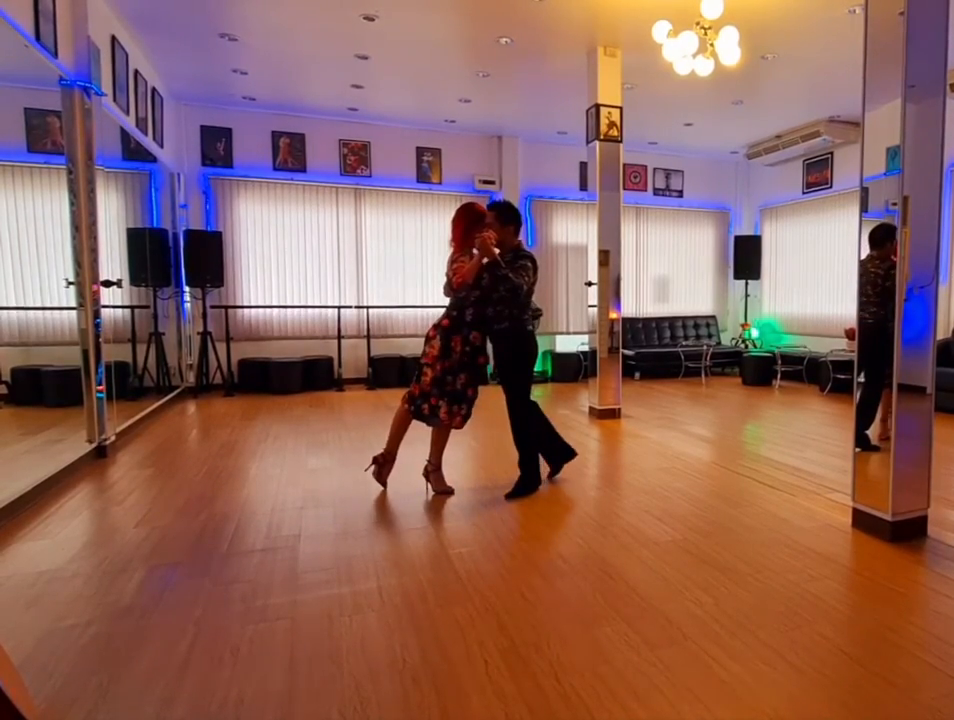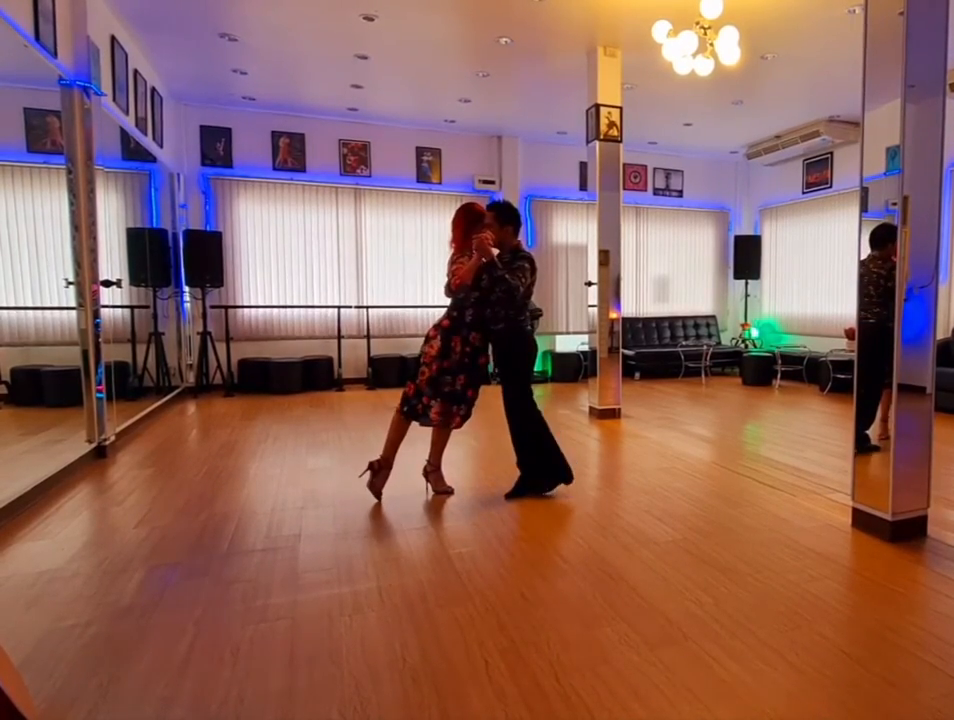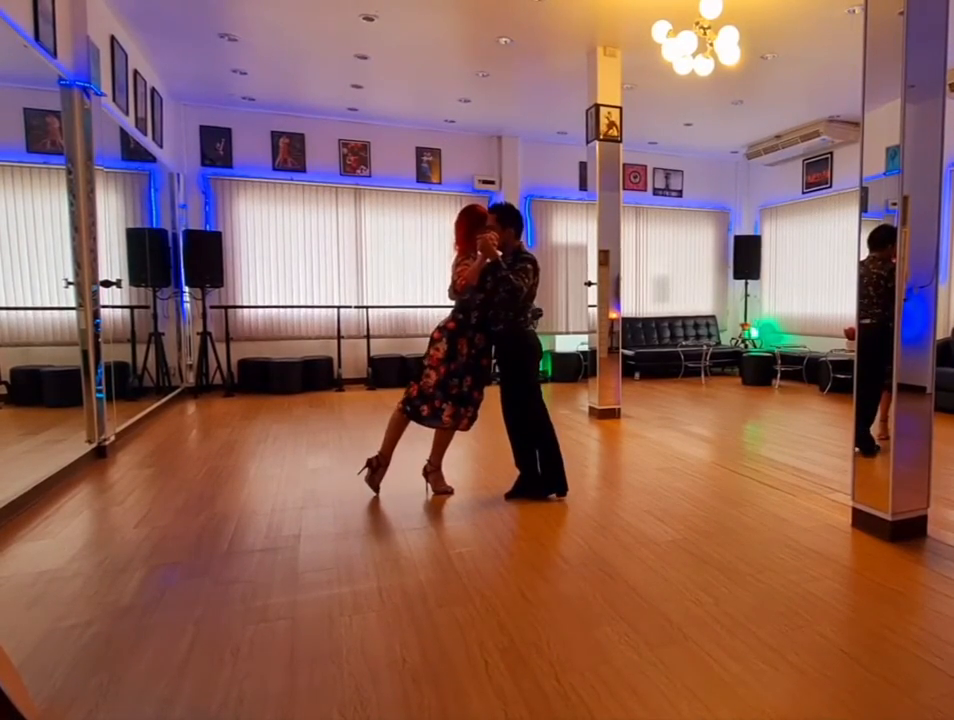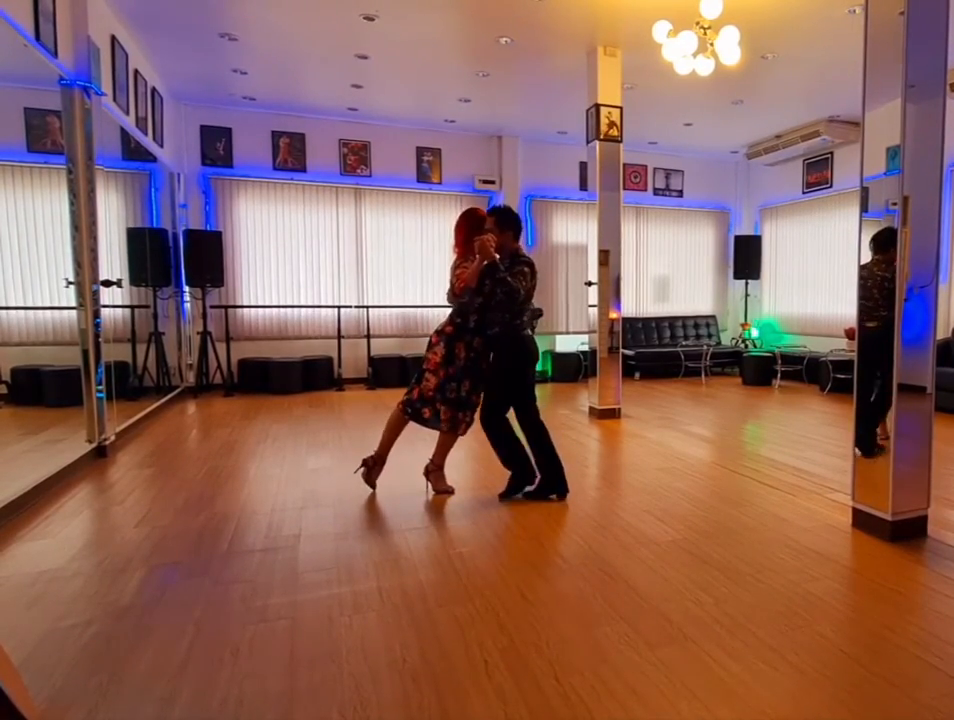
dt=0.4s
person 1, frame 1
left shoulder: (523, 260)
right shoulder: (501, 259)
left elbow: (518, 290)
right elbow: (488, 295)
left wrist: (492, 259)
left hip: (517, 341)
right hip: (505, 341)
left knee: (519, 407)
right knee: (520, 405)
left ankle: (530, 476)
right ankle: (557, 451)
person 1, frame 2
left shoulder: (521, 260)
right shoulder: (502, 259)
left elbow: (513, 292)
right elbow: (490, 295)
left wrist: (489, 260)
left hip: (515, 342)
right hip: (505, 342)
left knee: (519, 409)
right knee: (521, 408)
left ankle: (538, 473)
right ankle: (544, 471)
person 1, frame 3
left shoulder: (524, 262)
right shoulder: (505, 261)
left elbow: (516, 293)
right elbow: (495, 297)
left wrist: (494, 259)
left hip: (519, 345)
right hip: (510, 345)
left knee: (523, 413)
right knee: (524, 412)
left ankle: (541, 478)
right ankle: (533, 477)
person 1, frame 4
left shoulder: (521, 265)
right shoulder: (504, 264)
left elbow: (514, 295)
right elbow: (492, 300)
left wrist: (491, 262)
left hip: (514, 349)
right hip: (508, 349)
left knee: (492, 416)
right knee: (526, 414)
left ankle: (521, 472)
right ankle: (552, 480)
person 2, frame 1
left shoulder: (472, 259)
right shoulder: (462, 258)
right elbow: (459, 283)
right wrist: (483, 257)
left hip: (466, 340)
right hip: (451, 337)
left knee: (450, 404)
right knee: (422, 397)
left ankle: (434, 467)
right ankle: (388, 457)
person 2, frame 2
left shoulder: (475, 259)
right shoulder: (463, 258)
right elbow: (457, 285)
right wrist: (479, 256)
left hip: (468, 342)
right hip: (451, 338)
left knee: (448, 405)
right knee: (417, 398)
left ankle: (434, 468)
right ankle: (385, 463)
person 2, frame 3
left shoulder: (478, 261)
right shoulder: (467, 260)
right elbow: (462, 287)
right wrist: (484, 258)
left hip: (471, 344)
right hip: (455, 340)
left knee: (455, 408)
right knee: (418, 399)
left ankle: (434, 468)
right ankle: (382, 460)
person 2, frame 4
left shoulder: (476, 264)
right shoulder: (466, 263)
right elbow: (461, 289)
right wrist: (482, 260)
left hip: (471, 346)
right hip: (454, 343)
left knee: (458, 410)
right knee: (417, 401)
left ankle: (436, 468)
right ankle: (379, 459)
person 3, frame 1
left shoulder: (861, 266)
right shoulder: (890, 268)
left elbow: (863, 296)
right elbow: (898, 299)
left hip: (859, 327)
right hip: (878, 330)
right knee: (874, 383)
right ankle: (858, 433)
person 3, frame 2
left shoulder: (861, 266)
right shoulder: (891, 269)
right elbow: (898, 300)
left hip: (860, 328)
right hip: (880, 331)
left knee: (860, 383)
right knee: (874, 385)
left ankle: (856, 434)
right ankle: (858, 434)
person 3, frame 3
left shoulder: (860, 268)
right shoulder: (891, 270)
right elbow: (897, 300)
left hip: (861, 329)
right hip: (880, 331)
left knee: (861, 384)
right knee: (874, 385)
left ankle: (861, 436)
right ankle: (862, 436)
person 3, frame 4
left shoulder: (860, 272)
right shoulder: (895, 273)
left hip: (863, 333)
right hip: (886, 334)
left knee: (863, 387)
right knee: (889, 386)
left ankle: (864, 440)
right ankle: (867, 434)
